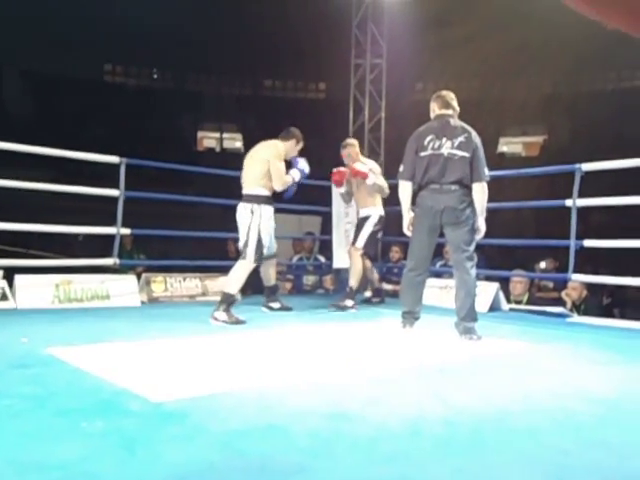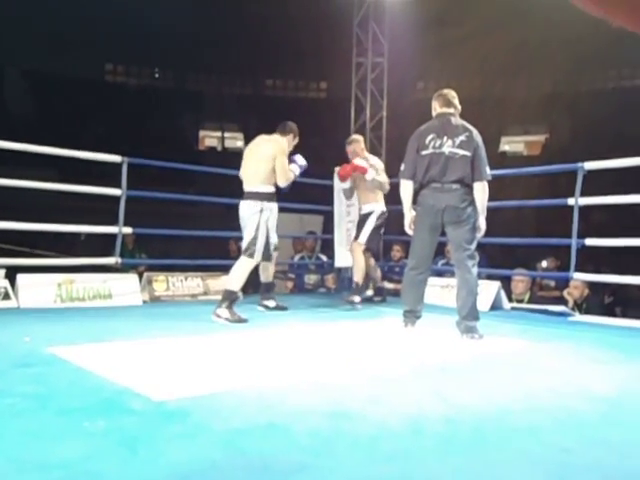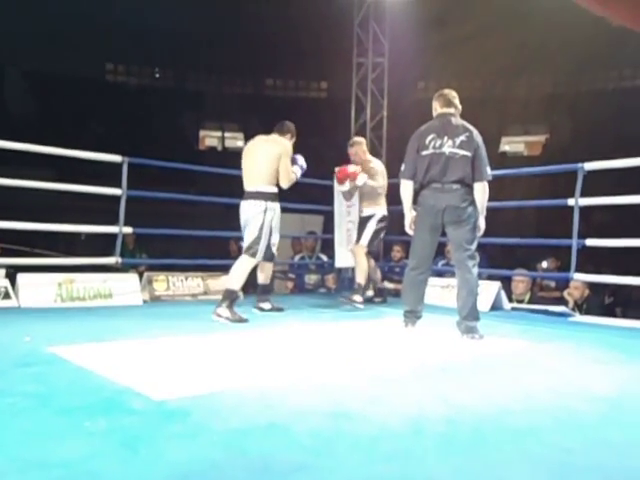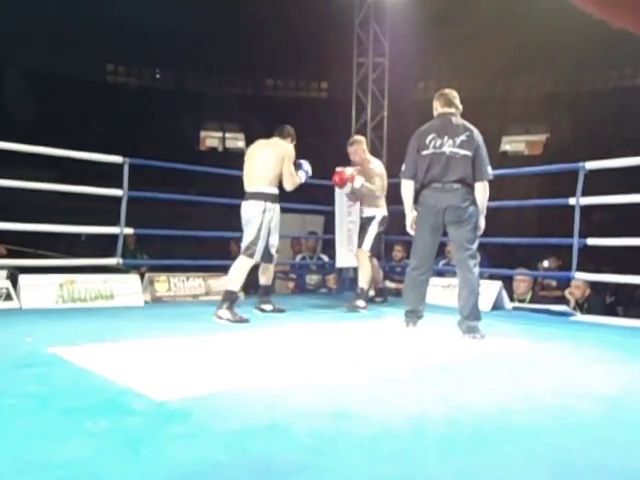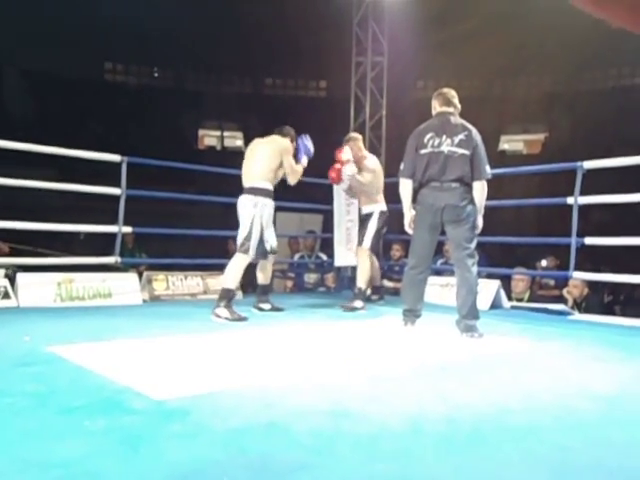
dt=0.1s
person 1, frame 1
left shoulder: (420, 135)
right shoulder: (469, 135)
left elbow: (406, 179)
right elbow: (479, 181)
left wrist: (406, 211)
right wrist: (480, 215)
left hip: (427, 201)
right hip: (459, 202)
left knee: (416, 263)
right knee: (464, 264)
left ankle: (408, 319)
right ankle: (467, 326)
person 1, frame 2
left shoulder: (421, 133)
right shoulder: (471, 133)
left elbow: (407, 178)
right elbow: (480, 181)
left wrist: (408, 210)
right wrist: (481, 214)
left hip: (428, 200)
right hip: (460, 201)
left knee: (418, 261)
right knee: (466, 262)
left ankle: (410, 318)
right ankle: (468, 325)
person 1, frame 3
left shoulder: (422, 133)
right shoulder: (471, 134)
left elbow: (407, 178)
right elbow: (480, 181)
left wrist: (408, 210)
right wrist: (481, 214)
left hip: (429, 200)
right hip: (460, 201)
left knee: (418, 261)
right knee: (466, 263)
left ankle: (410, 318)
right ankle: (468, 325)
person 1, frame 4
left shoulder: (422, 134)
right shoulder: (471, 133)
left elbow: (408, 178)
right elbow: (481, 181)
left wrist: (409, 210)
right wrist: (481, 213)
left hip: (429, 200)
right hip: (461, 200)
left knee: (420, 261)
right knee: (467, 262)
left ankle: (412, 318)
right ankle: (470, 324)
person 1, frame 5
left shoulder: (421, 133)
right shoulder: (470, 132)
left elbow: (406, 177)
right elbow: (479, 180)
left wrist: (407, 209)
right wrist: (479, 212)
left hip: (427, 199)
right hip: (459, 199)
left knee: (418, 260)
right knee: (465, 261)
left ankle: (410, 317)
right ankle: (468, 323)
person 2, frame 1
left shoulder: (266, 147)
right shoulder: (276, 148)
right elbow: (279, 184)
right wrist: (296, 174)
left hip: (258, 207)
right hip: (256, 207)
left knee: (269, 254)
right knee: (249, 259)
left ankle: (271, 300)
right ankle: (221, 310)
person 2, frame 2
left shoulder: (256, 142)
right shoulder: (281, 144)
left elbow: (243, 174)
right elbow: (283, 181)
right wrist: (295, 168)
left hip: (249, 201)
right hip: (262, 203)
left knee: (268, 251)
right knee: (251, 256)
left ankle: (267, 298)
right ankle: (224, 307)
person 2, frame 3
left shoulder: (253, 143)
right shoulder: (283, 145)
right elbow: (285, 182)
right wrist: (297, 169)
left hip: (250, 201)
right hip: (265, 203)
left knee: (268, 252)
right knee: (251, 255)
left ankle: (263, 300)
right ankle: (224, 306)
person 2, frame 4
left shoulder: (256, 146)
right shoulder: (286, 147)
right elbow: (289, 185)
right wrist: (302, 175)
left hip: (253, 203)
right hip: (264, 205)
left knee: (269, 253)
right knee: (249, 255)
left ankle: (264, 301)
right ankle: (224, 307)
person 2, frame 5
left shoulder: (257, 143)
right shoulder: (284, 143)
right elbow: (292, 178)
left wrist: (283, 168)
right wrist: (303, 158)
left hip: (250, 199)
right hip: (259, 200)
left knee: (268, 251)
right knee: (245, 252)
left ankle: (262, 300)
right ankle: (222, 306)
person 3, frame 1
left shoulder: (370, 166)
right shoulder: (351, 172)
left elbow: (385, 191)
right elbow: (348, 199)
left wrist: (366, 176)
right wrist: (339, 185)
left hip: (373, 216)
right hip: (363, 217)
left knee: (355, 251)
right knee: (364, 256)
left ankle: (350, 298)
right ankle: (377, 293)
person 3, frame 2
left shoulder: (374, 163)
right shoulder: (356, 166)
left elbow: (385, 187)
right elbow: (348, 195)
left wrist: (367, 171)
right wrist: (344, 179)
left hip: (375, 212)
right hip: (364, 213)
left knee: (357, 247)
right knee: (368, 253)
left ankle: (356, 293)
right ankle: (379, 292)
person 3, frame 3
left shoulder: (376, 166)
right shoulder: (357, 168)
left elbow: (379, 190)
right elbow: (348, 196)
left wrist: (359, 177)
right wrist: (342, 182)
left hip: (377, 215)
right hip: (365, 215)
left knee: (359, 250)
right knee: (367, 255)
left ankle: (358, 294)
right ankle: (379, 293)
person 3, frame 4
left shoulder: (375, 167)
right shoulder: (360, 168)
left elbow: (376, 193)
right elbow: (355, 198)
left wrist: (357, 179)
right wrist: (344, 185)
left hip: (376, 216)
right hip: (367, 216)
left knee: (363, 253)
right knee: (371, 256)
left ankle: (361, 299)
right ankle: (380, 293)
person 3, frame 5
left shoulder: (370, 162)
right shoulder: (358, 164)
left elbow: (363, 186)
right elbow: (354, 191)
left wrist: (347, 166)
right wrist: (341, 180)
left hip: (376, 212)
right hip: (366, 212)
left knee: (363, 252)
right knee: (370, 253)
left ankle: (359, 299)
right ankle: (377, 290)
